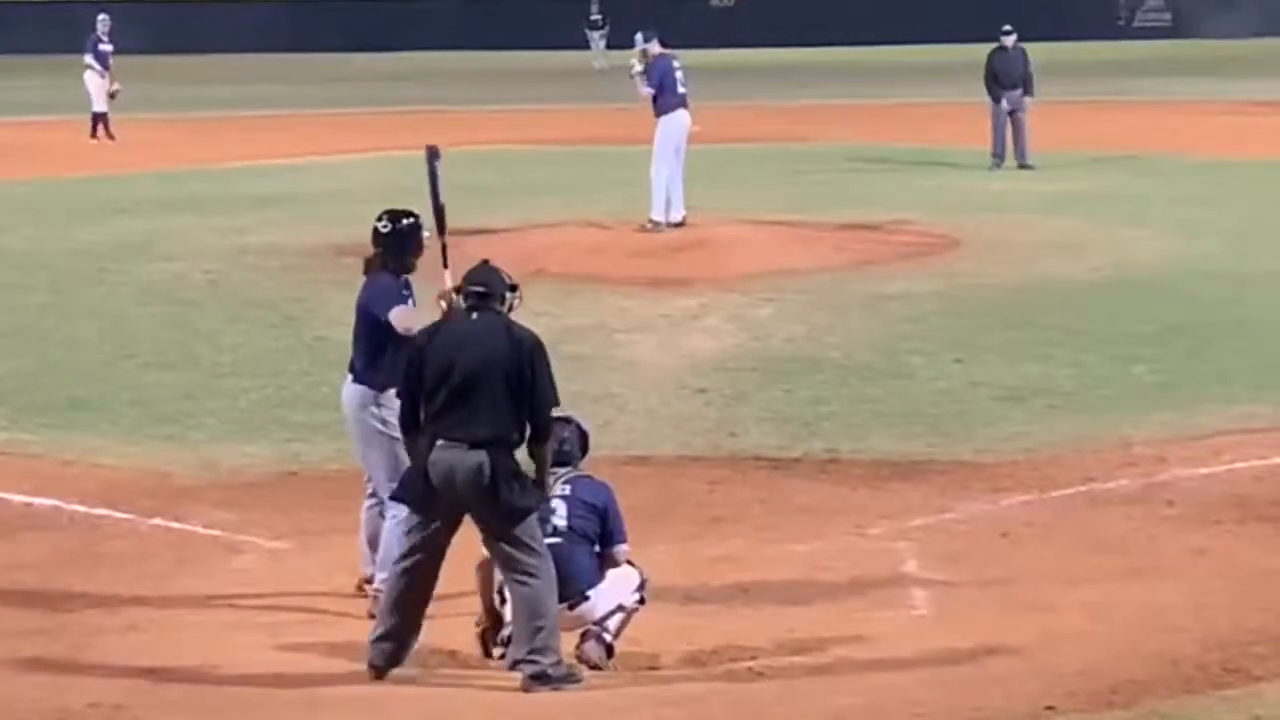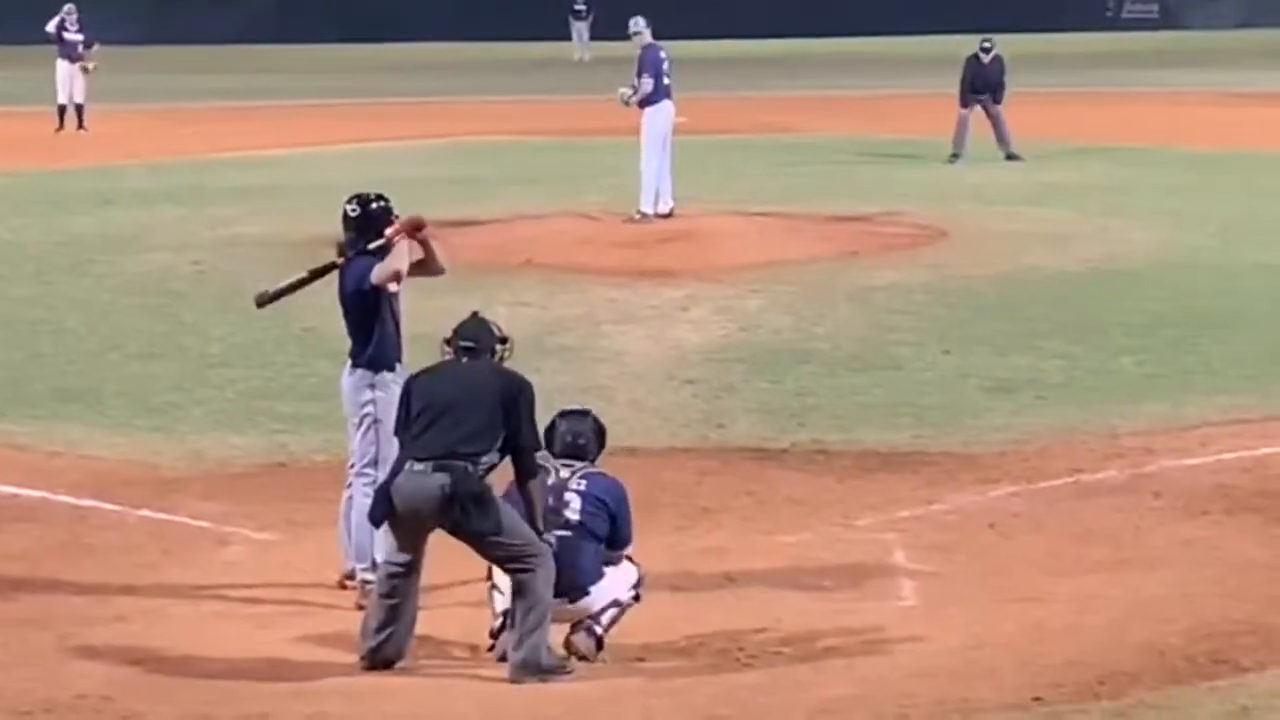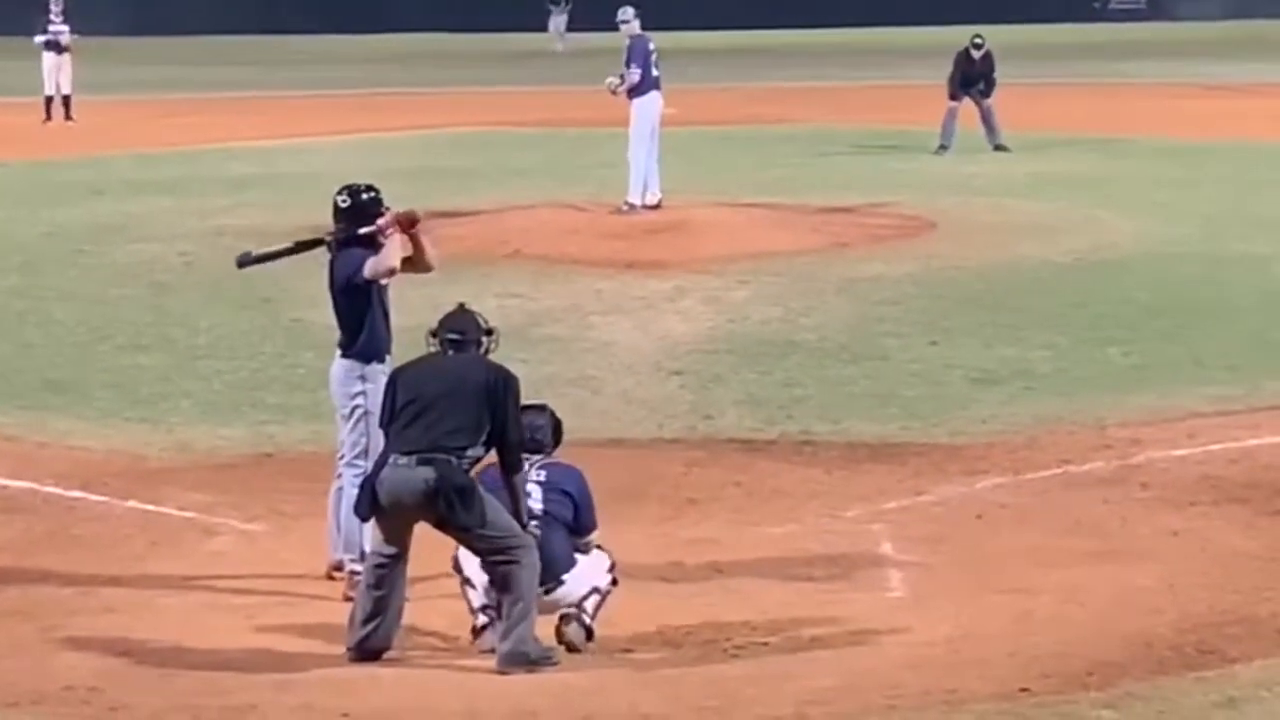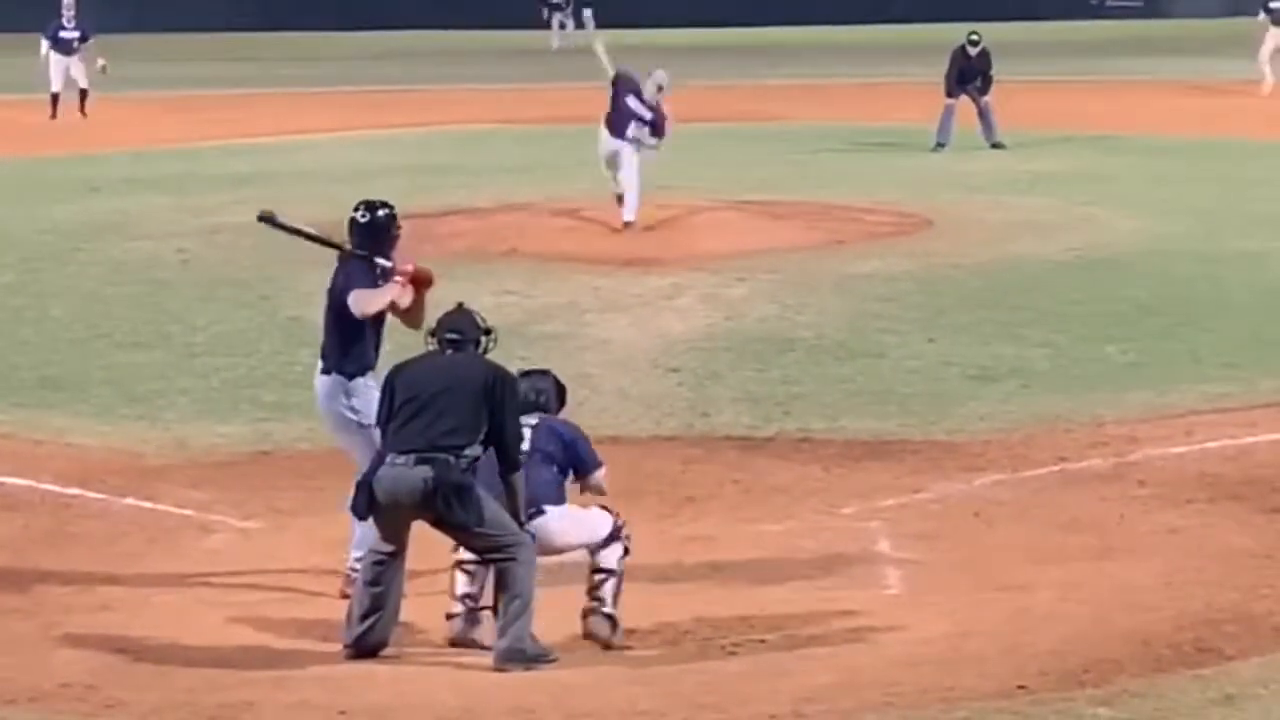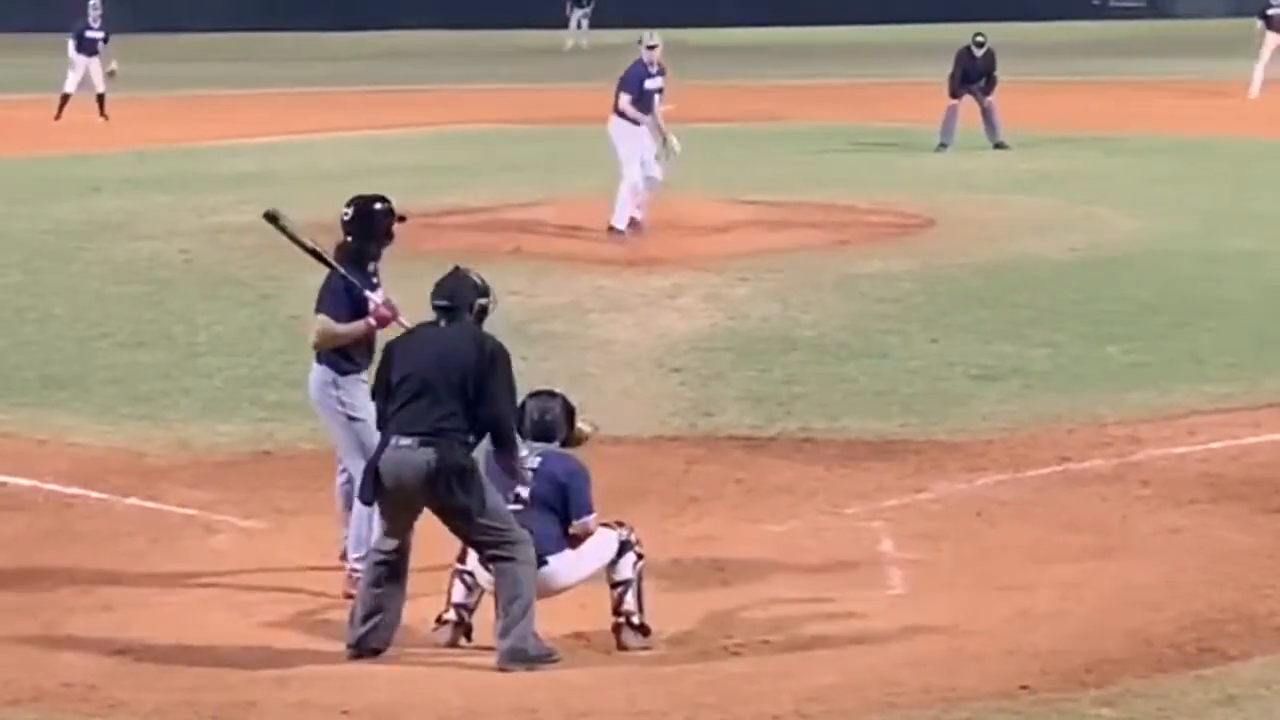
dt=1s
person 1, frame 1
left shoulder: (395, 284)
right shoulder: (384, 287)
left elbow: (407, 332)
right elbow: (407, 326)
left hip: (373, 393)
right hip: (376, 398)
left knee: (382, 488)
left ankle: (372, 572)
right ankle: (385, 591)
person 1, frame 2
left shoulder: (377, 261)
right shoulder: (358, 268)
left elbow: (435, 268)
right elbow: (395, 270)
left wrist: (420, 239)
right wrist: (402, 241)
left hip: (377, 376)
right hip: (373, 380)
left knee: (362, 473)
right knee: (376, 477)
left ankle: (355, 566)
right ankle: (371, 580)
person 1, frame 3
left shoulder: (366, 254)
right shoulder: (350, 258)
left elbow: (426, 265)
right elbow: (389, 267)
left wrist: (411, 233)
right wrist: (394, 237)
left hip: (363, 368)
right hip: (361, 372)
left knee: (350, 465)
right knee: (364, 470)
left ankle: (342, 556)
right ankle: (357, 572)
person 1, frame 4
left shoulder: (375, 272)
right shoulder: (354, 273)
left elbow: (415, 321)
right elbow: (363, 308)
left wrist: (418, 290)
right wrist: (396, 285)
left hip: (353, 381)
right hip: (347, 386)
left ankle: (362, 550)
right ankle: (358, 572)
person 1, frame 5
left shoulder: (367, 270)
right shoulder: (343, 278)
right elbow: (320, 337)
right wrist: (370, 322)
left hip: (350, 378)
right hip: (339, 383)
left knee: (354, 464)
left ankle: (353, 546)
right ankle: (359, 573)
person 2, frame 1
left shoulder: (431, 337)
right shoulder: (521, 340)
left elbow: (408, 416)
right elbow: (541, 419)
right wrist: (541, 474)
left hip: (437, 461)
right hip: (490, 465)
left knee: (413, 559)
right knee: (530, 566)
left ankle: (384, 654)
right ankle: (540, 665)
person 2, frame 2
left shoulder: (420, 380)
right shoulder: (512, 384)
right elbow: (526, 465)
left wrist: (417, 496)
right wrist: (538, 526)
left hip: (406, 483)
right hip: (456, 486)
left knee: (401, 558)
right knee: (534, 558)
left ankle: (379, 650)
right ankle: (531, 659)
person 2, frame 3
left shoulder: (404, 373)
right shoulder: (497, 377)
right elbow: (510, 457)
right wrist: (523, 520)
left hip: (391, 476)
right hip: (442, 478)
left knee: (387, 551)
right knee: (518, 550)
left ankle: (366, 642)
right ankle: (518, 650)
person 2, frame 4
left shoulder: (402, 371)
right shoulder: (495, 376)
right elbow: (509, 456)
left wrist: (400, 482)
right wrist: (519, 517)
left hip: (388, 475)
right hip: (439, 477)
left knee: (386, 547)
right knee: (516, 548)
left ankle: (363, 639)
right ankle: (515, 647)
person 2, frame 5
left shoulder: (401, 344)
right shoulder: (487, 348)
left elbow: (381, 414)
right elbow: (501, 426)
right wrist: (518, 476)
left hip: (393, 458)
right hip: (443, 461)
left knee: (390, 544)
right knee: (512, 546)
left ankle: (366, 638)
right ankle: (518, 647)
person 3, frame 1
right shoulder: (597, 490)
left elbow: (487, 562)
right elbow: (618, 556)
left wrist: (489, 617)
right hip: (580, 604)
left knee: (501, 571)
right knee: (631, 577)
left ankle: (514, 636)
right ankle: (598, 638)
person 3, frame 2
right shoulder: (610, 487)
right elbow: (618, 554)
right hip: (580, 598)
left knee: (500, 569)
right knee: (630, 574)
left ankle: (509, 626)
right ankle: (588, 631)
person 3, frame 3
left shoulder: (488, 475)
right shoulder: (570, 475)
right elbow: (587, 543)
left hip: (497, 589)
right hip: (556, 590)
left knee: (465, 555)
right knee: (602, 562)
left ankle: (487, 625)
right ankle: (577, 621)
person 3, frame 4
right shoulder: (564, 429)
right elbow: (598, 485)
right wrist: (583, 477)
right hip: (543, 520)
right knee: (611, 530)
left ankle: (463, 617)
right ankle: (600, 616)
person 3, frame 5
left shoulder: (495, 455)
right shoulder: (569, 466)
right elbow: (586, 528)
left wrist: (566, 442)
left hip: (494, 575)
right hip: (547, 573)
left knee: (473, 546)
right knee: (622, 539)
left ankle: (451, 624)
right ankle: (630, 628)
person 4, frame 1
left shoulder: (657, 63)
right shoulder: (672, 59)
left elbow: (646, 93)
left wrist: (637, 75)
right wrist: (643, 71)
left hip: (670, 119)
right hip: (682, 116)
left knee: (660, 171)
right knee: (675, 170)
left ankle: (657, 219)
right ankle: (677, 215)
person 4, frame 2
left shoulder: (647, 53)
right shoulder: (660, 51)
left elbow: (647, 87)
left wrist: (633, 99)
right wrist: (633, 89)
left hip: (654, 110)
right hip: (665, 106)
left knee: (649, 162)
right knee: (662, 160)
left ankle: (646, 210)
right ankle: (665, 206)
person 4, frame 3
left shoulder: (636, 44)
right shoulder: (647, 42)
left elbow: (635, 77)
left wrist: (620, 89)
right wrist: (621, 79)
left hip: (643, 101)
right hip: (653, 98)
left knee: (637, 153)
right knee: (650, 152)
left ankle: (634, 201)
right ankle: (653, 197)
person 4, frame 4
left shoulder: (658, 115)
right shoulder: (629, 86)
left elbow: (656, 144)
right elbow: (609, 70)
left wrist: (640, 137)
right wrist: (600, 50)
left hip: (629, 143)
right hip: (609, 135)
left knee: (629, 176)
right knee: (610, 169)
left ankle: (629, 219)
right ankle: (620, 190)
person 4, frame 5
left shoulder: (661, 71)
right shoulder: (635, 72)
right elbow: (623, 105)
left wrist: (665, 133)
right wrist: (645, 119)
left hip: (643, 128)
right hip: (624, 126)
left knee: (653, 175)
right knee: (633, 177)
left ankle: (634, 214)
right ankle: (617, 226)
